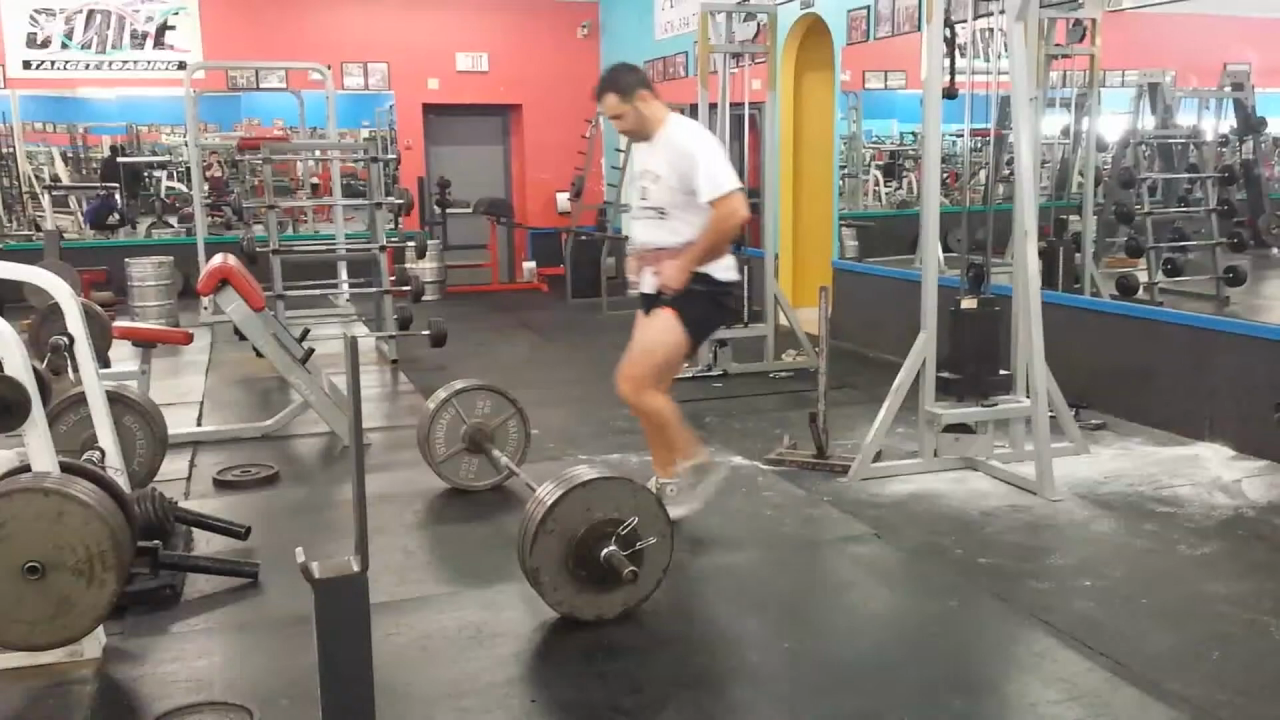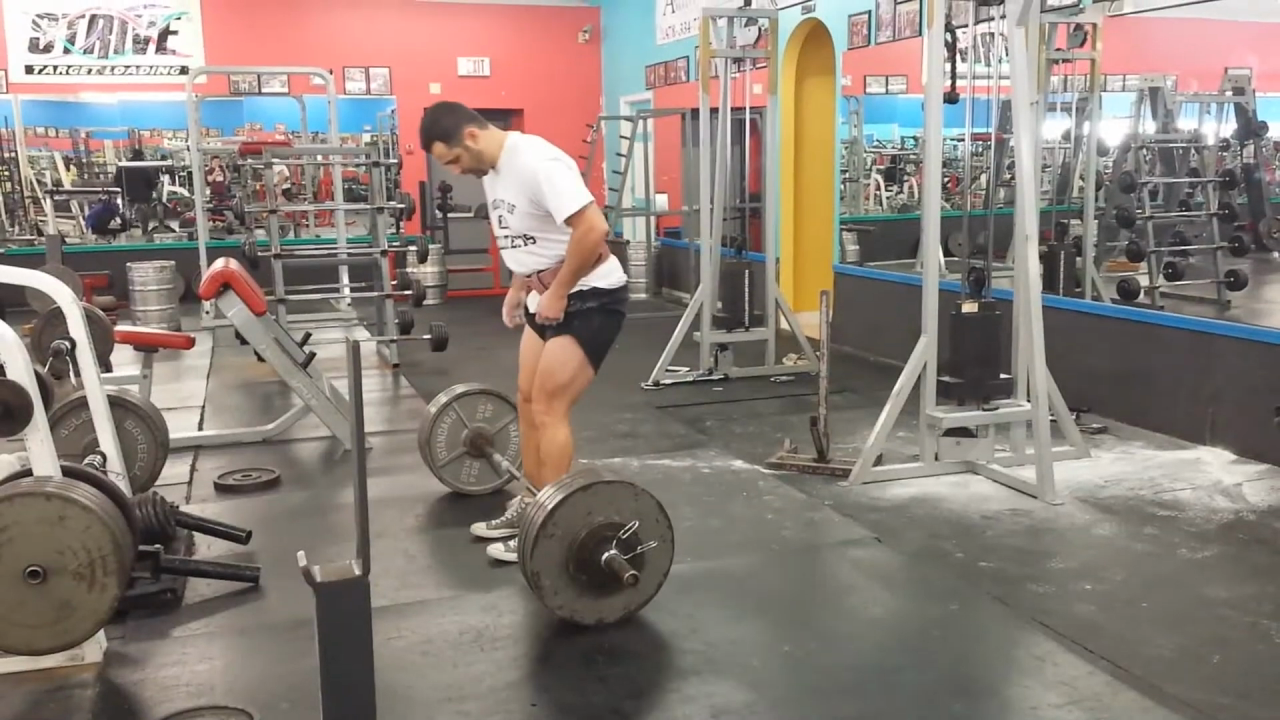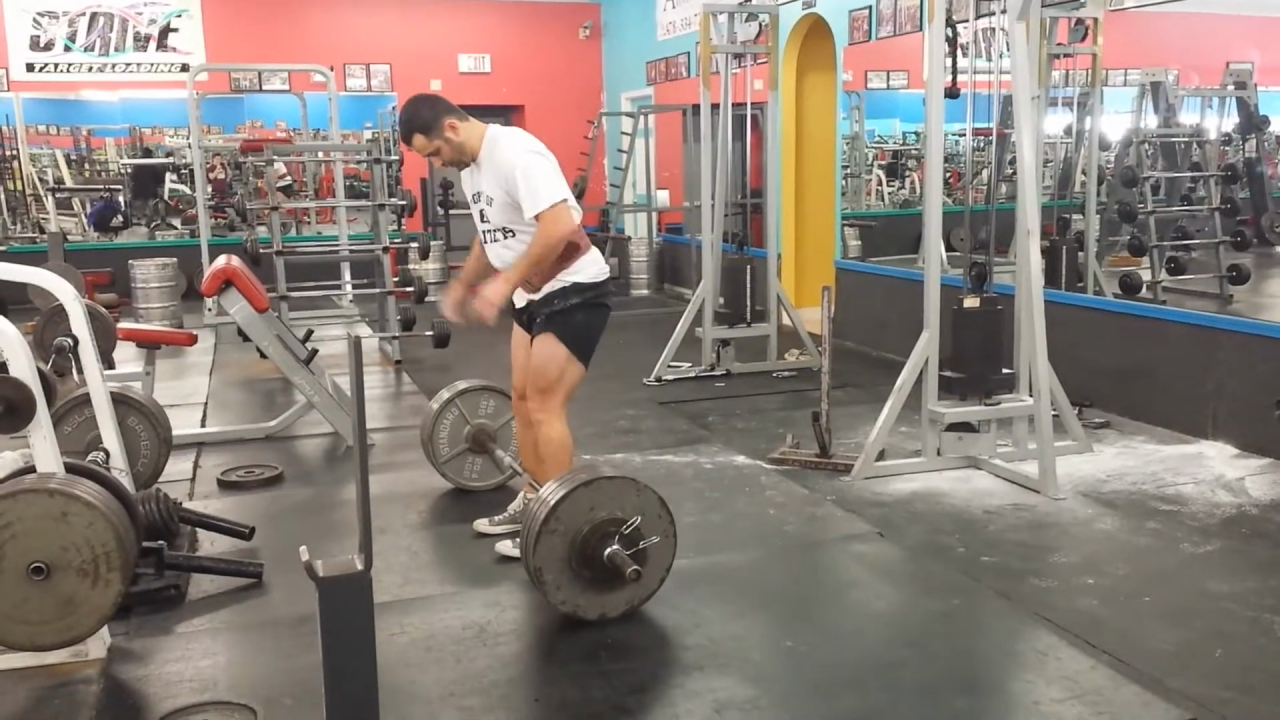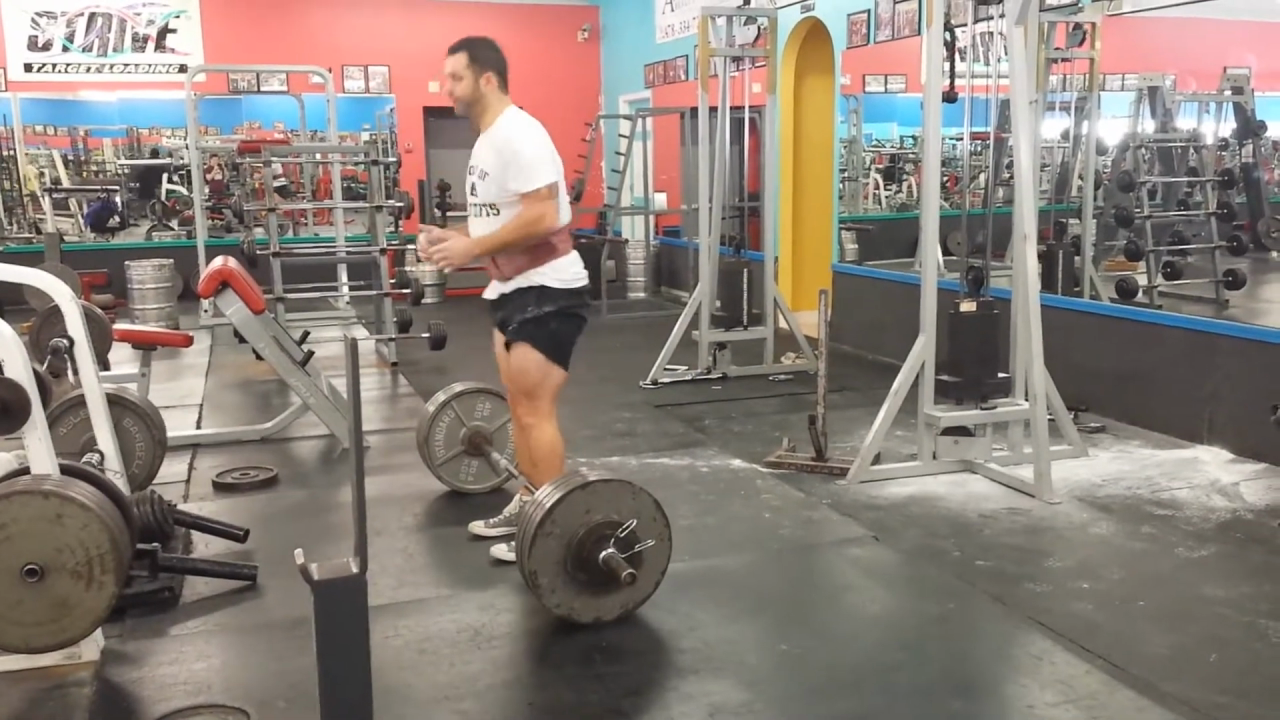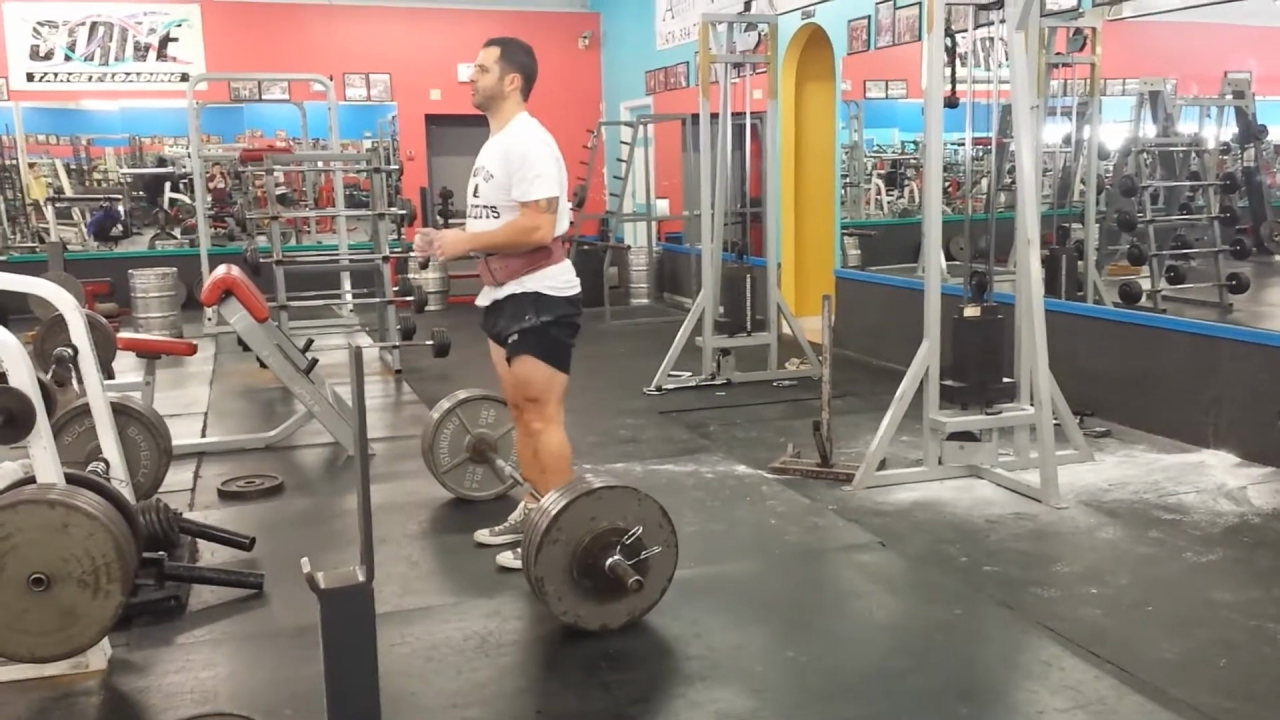
dt=0.7s
person 1, frame 1
left shoulder: (690, 142)
right shoulder: (640, 146)
left elbow: (734, 212)
left wrist: (686, 264)
right wrist: (637, 252)
left hip: (699, 285)
right hip: (659, 283)
left knee: (632, 382)
right knee: (649, 386)
left ankle: (697, 464)
right ankle: (667, 483)
person 1, frame 2
left shoulder: (536, 162)
right shoulder: (492, 171)
left elbow: (593, 228)
left wrist: (558, 293)
right wrist: (518, 289)
left hip: (589, 296)
right hip: (549, 296)
left knee: (548, 408)
right knee: (528, 403)
right ankle: (531, 506)
person 1, frame 3
left shoulder: (514, 154)
right shoulder: (471, 164)
left elbow: (559, 226)
left wrist: (503, 284)
right wrist: (463, 285)
left hip: (573, 289)
right hip: (534, 292)
left knee: (544, 405)
right knee: (523, 399)
right ankle: (534, 501)
person 1, frame 4
left shoulder: (518, 135)
right shoulder: (487, 140)
left elbow: (542, 217)
left wrist: (471, 249)
right wrist: (454, 238)
left hip: (547, 290)
right hip: (516, 289)
left knee: (535, 411)
right knee: (519, 406)
right ankle: (530, 505)
person 1, frame 5
left shoulder: (527, 142)
right shoulder: (497, 144)
left elbow: (537, 228)
left wrist: (464, 242)
right wrist: (450, 235)
left hip: (539, 298)
right hip: (506, 296)
left knee: (542, 418)
right knee: (522, 413)
right ankle: (533, 511)
